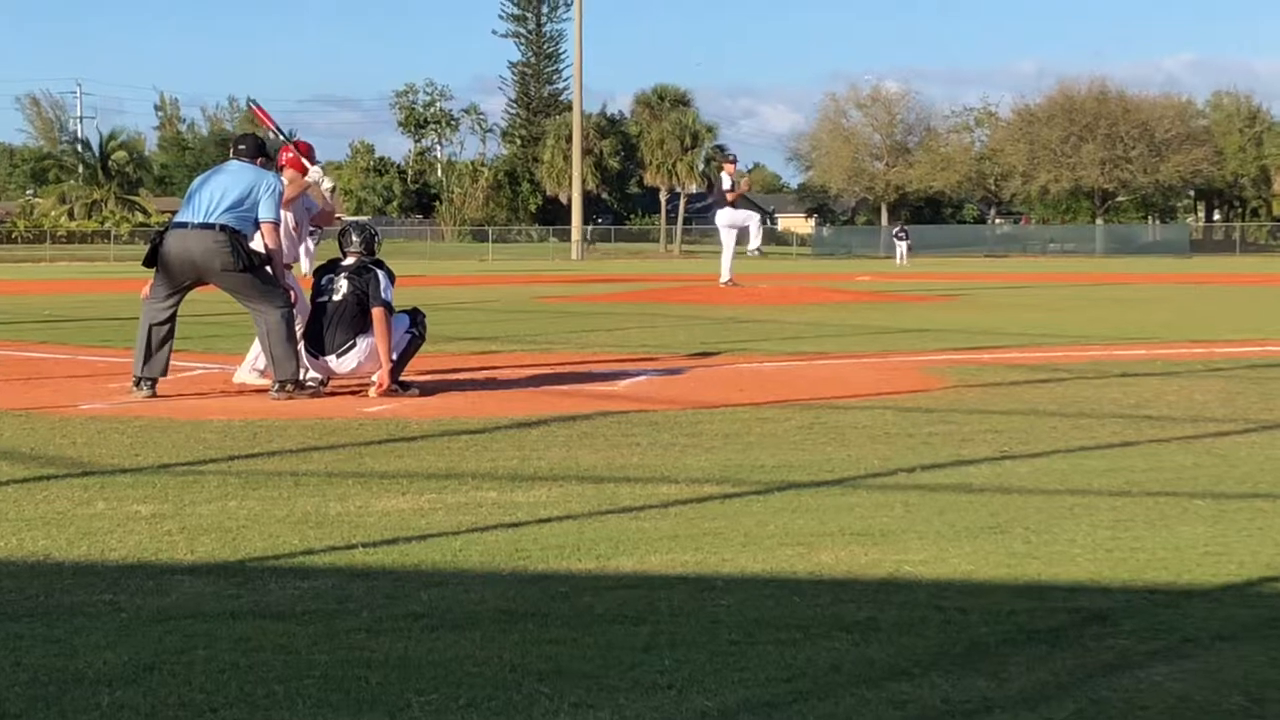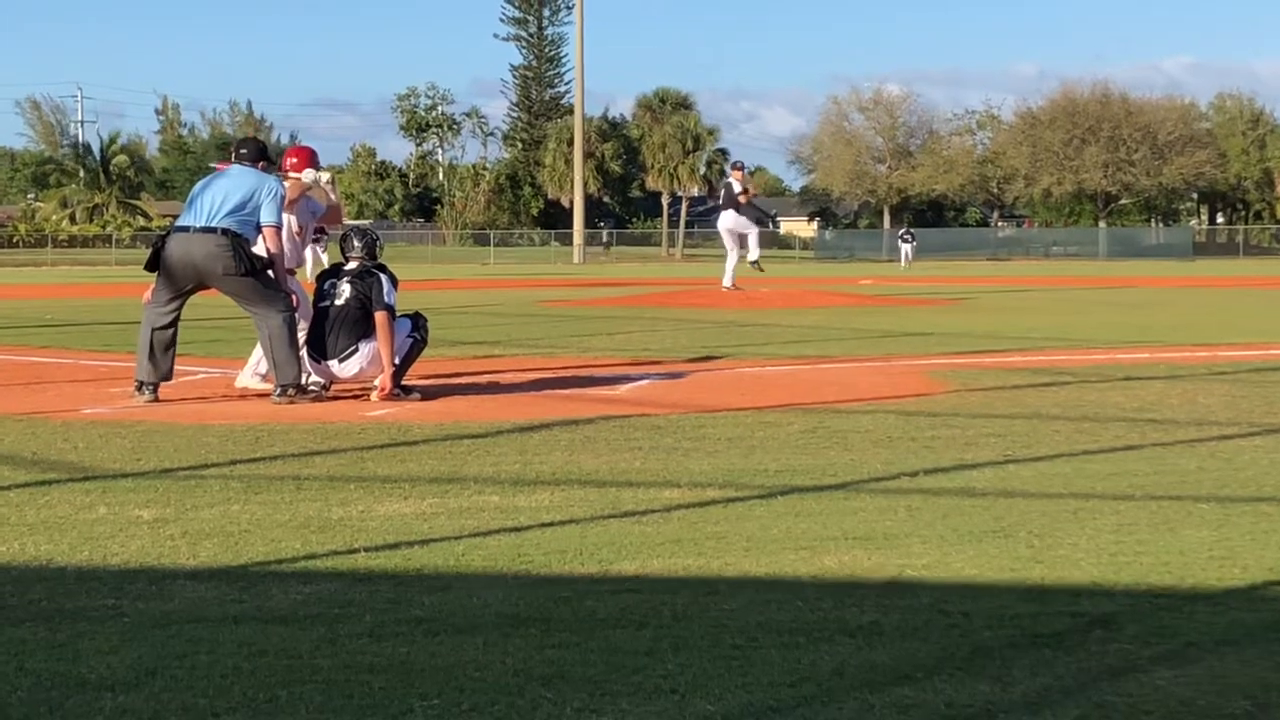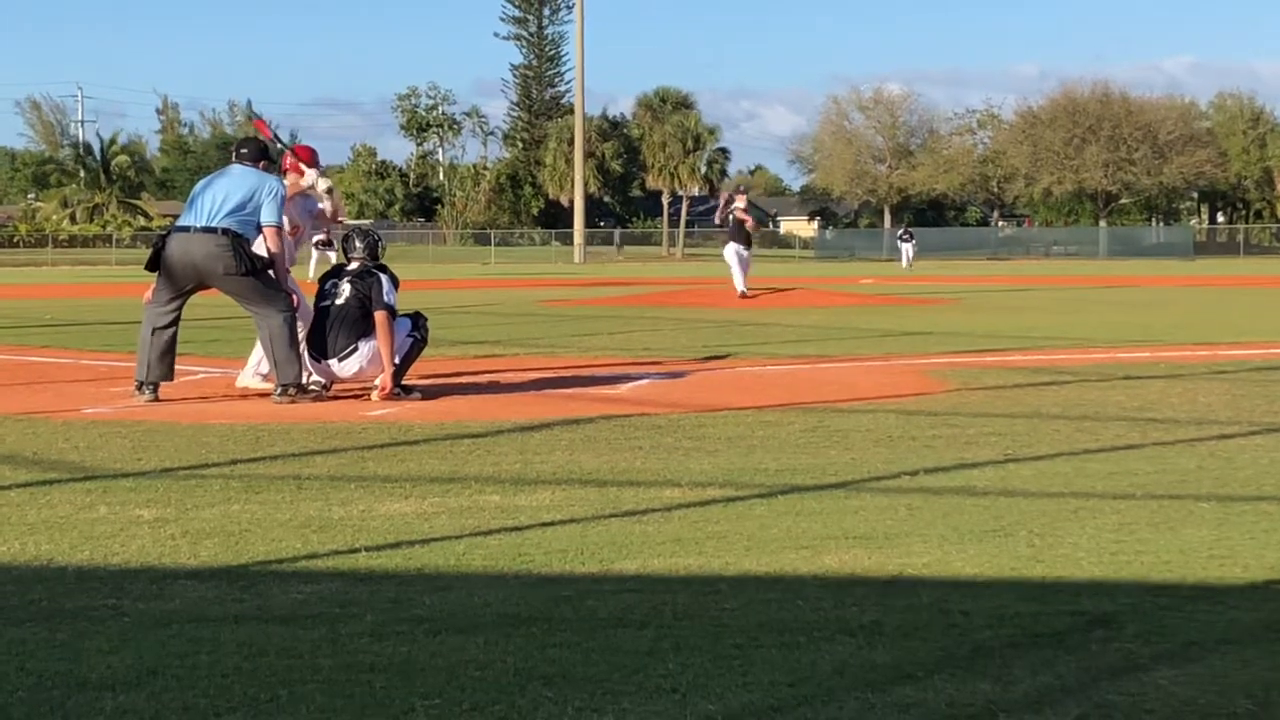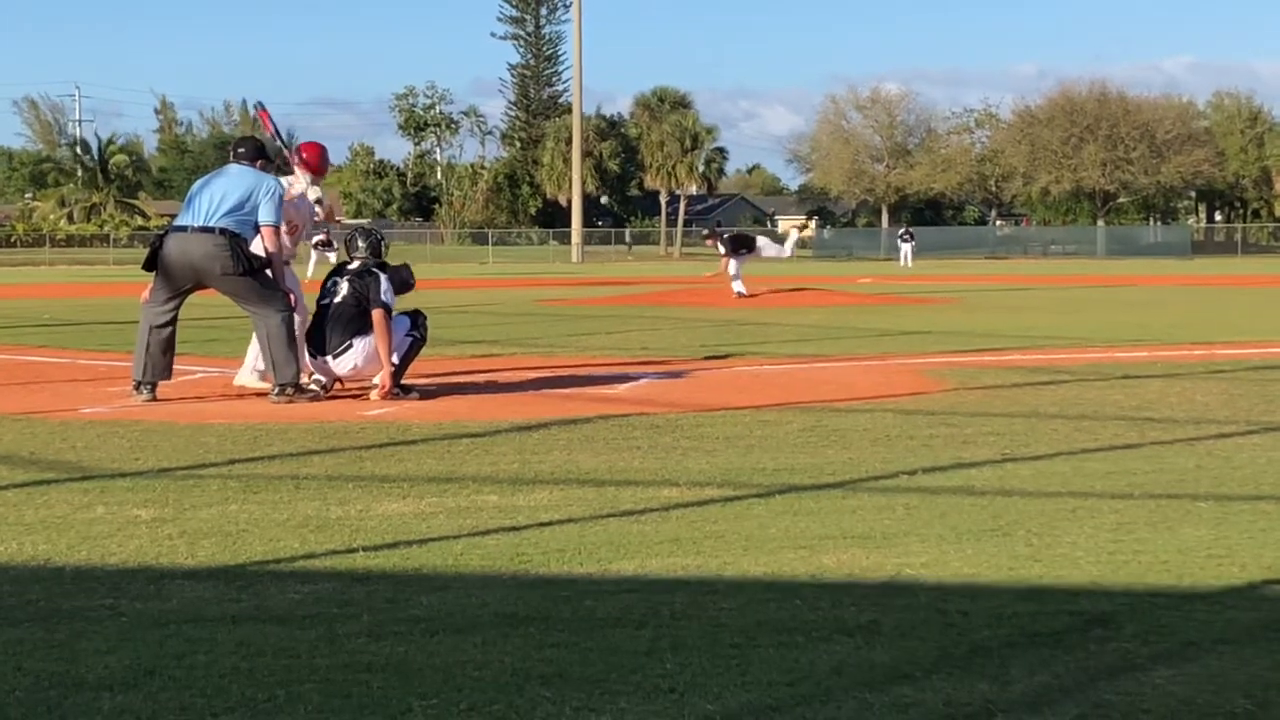
dt=0.5s
person 1, frame 1
left shoulder: (205, 176)
right shoulder: (267, 179)
right elbow: (269, 233)
left wrist: (159, 275)
right wrist: (280, 281)
left hip: (174, 243)
right hip: (218, 245)
left knee: (156, 304)
right knee: (275, 304)
left ankle: (144, 382)
right ankle: (286, 383)
person 1, frame 2
left shoulder: (206, 181)
right shoulder: (269, 183)
right elbow: (271, 238)
left wrist: (161, 279)
right wrist: (283, 285)
left hip: (177, 247)
right hip: (220, 249)
left knee: (158, 309)
right knee: (277, 308)
left ankle: (146, 385)
right ankle: (288, 386)
person 1, frame 3
left shoulder: (207, 180)
right shoulder: (269, 183)
right elbow: (272, 238)
left wrist: (162, 279)
right wrist: (283, 284)
left hip: (177, 246)
right hip: (221, 249)
left knee: (158, 309)
right knee: (278, 307)
left ankle: (146, 385)
right ankle: (288, 386)
person 1, frame 4
left shoulder: (205, 180)
right shoulder: (267, 182)
right elbow: (270, 238)
left wrist: (158, 279)
right wrist: (281, 285)
left hip: (175, 246)
right hip: (218, 249)
left knee: (156, 309)
right knee: (275, 307)
left ankle: (144, 385)
right ankle: (286, 386)
person 2, frame 1
left shoulder: (303, 196)
left elbow: (326, 220)
right elbow: (283, 199)
left wrist: (326, 194)
right wrist: (310, 180)
left hip: (283, 269)
left knee: (301, 318)
left ankle: (300, 368)
right ankle: (249, 371)
person 2, frame 2
left shoulder: (308, 201)
right elbow: (286, 201)
left wrist: (329, 189)
right wrist: (306, 181)
left hip: (287, 274)
left knee: (305, 322)
left ankle: (301, 373)
right ankle: (251, 375)
person 2, frame 3
left shoulder: (306, 199)
left elbow: (330, 218)
left wrist: (327, 196)
right wrist: (303, 184)
left knee: (302, 319)
left ankle: (302, 371)
right ankle: (253, 374)
person 2, frame 4
left shoulder: (308, 193)
right shoulder: (281, 185)
left elbow: (326, 219)
left wrist: (319, 202)
right wrist: (293, 191)
left hip: (282, 262)
right hip: (261, 260)
left knee: (298, 313)
left ankle: (295, 370)
right ankle: (250, 373)
person 3, frame 1
left shoulder: (324, 272)
right shoulder: (374, 272)
right elbow: (380, 317)
right wrist: (386, 367)
left hip: (314, 360)
right hip: (350, 358)
right knee: (415, 319)
right ankle: (387, 381)
person 3, frame 2
left shoulder: (326, 277)
right shoulder: (377, 277)
right elbow: (383, 321)
right wrist: (389, 371)
left hip: (316, 364)
right hip: (352, 361)
right knee: (416, 323)
right ankle: (390, 386)
person 3, frame 3
left shoulder: (329, 277)
right shoulder: (378, 277)
right elbow: (382, 321)
right wrist: (389, 370)
left hip: (317, 364)
right hip: (352, 361)
right knee: (416, 323)
left ankle: (320, 381)
right ankle: (390, 385)
person 3, frame 4
left shoulder: (335, 274)
right shoulder: (377, 276)
right elbow: (380, 319)
right wrist: (388, 369)
left hip: (316, 361)
right hip: (348, 358)
right knee: (416, 320)
left ankle: (322, 380)
right ankle: (388, 385)
